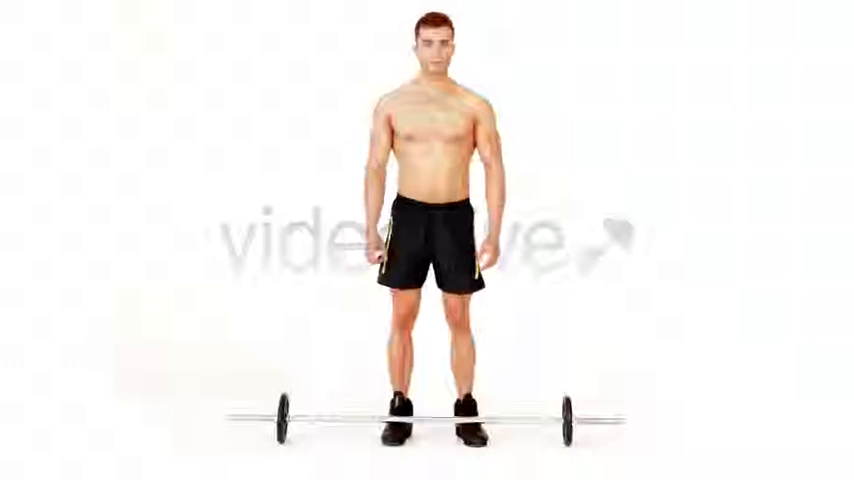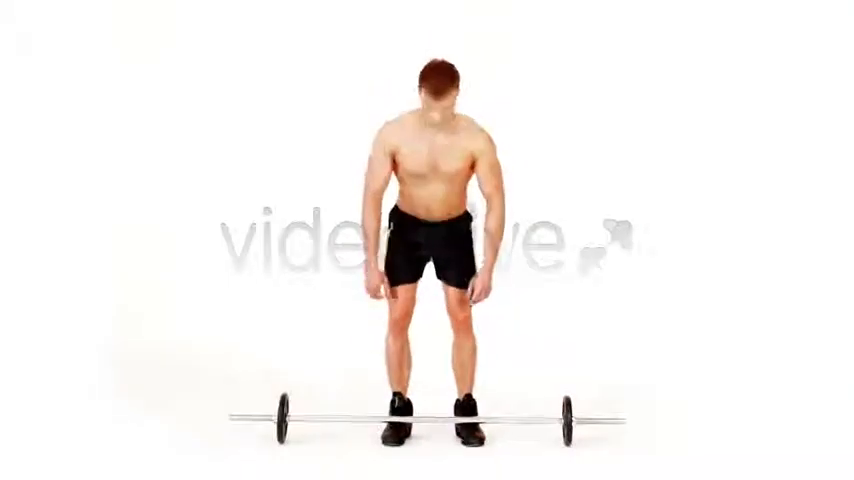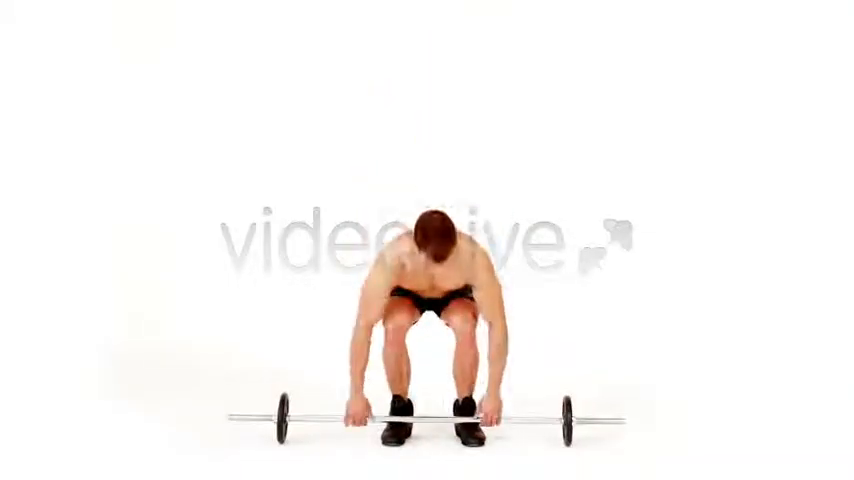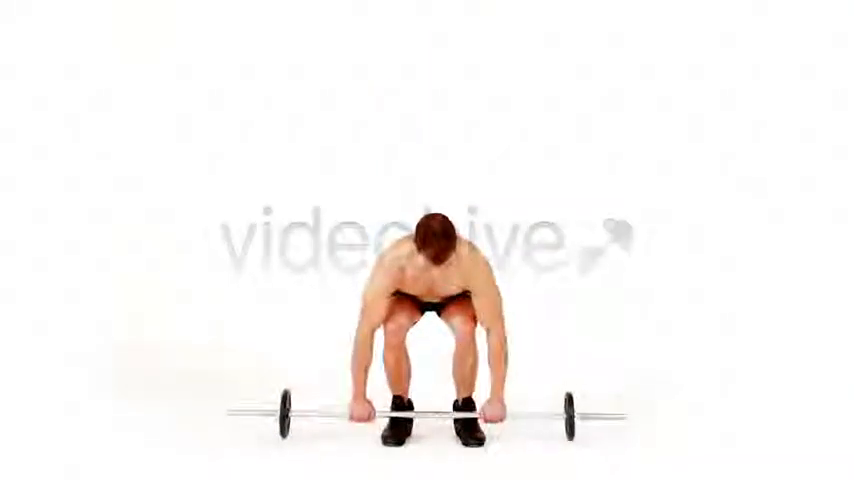
dt=0.7s
person 1, frame 1
left shoulder: (476, 106)
right shoulder: (390, 104)
left elbow: (493, 169)
right elbow: (375, 168)
left wrist: (493, 234)
right wrist: (372, 230)
left hip: (456, 218)
right hip: (408, 216)
left knee: (458, 319)
right knee: (401, 319)
left ankle: (465, 409)
right ankle: (399, 409)
person 1, frame 2
left shoulder: (477, 138)
right shoulder: (392, 133)
left elbow: (496, 202)
right elbow: (371, 198)
left wrist: (487, 270)
right wrist: (371, 265)
left hip: (455, 229)
right hip: (406, 226)
left knee: (461, 319)
right knee: (398, 317)
left ankle: (466, 410)
right ankle: (399, 409)
person 1, frame 3
left shoulder: (474, 257)
right shoulder: (391, 259)
left elbow: (497, 324)
right elbow: (363, 326)
left wrist: (493, 393)
right wrist: (356, 394)
left hip: (455, 292)
right hip: (407, 292)
left knee: (465, 329)
right knee: (394, 328)
left ankle: (465, 409)
right ankle: (400, 408)
person 1, frame 4
left shoulder: (474, 264)
right shoulder: (391, 264)
left elbow: (495, 331)
right elbow: (365, 331)
left wrist: (497, 397)
right wrist: (358, 397)
left hip: (455, 295)
right hip: (407, 294)
left knee: (465, 332)
right knee: (394, 331)
left ankle: (465, 409)
right ankle: (400, 409)
